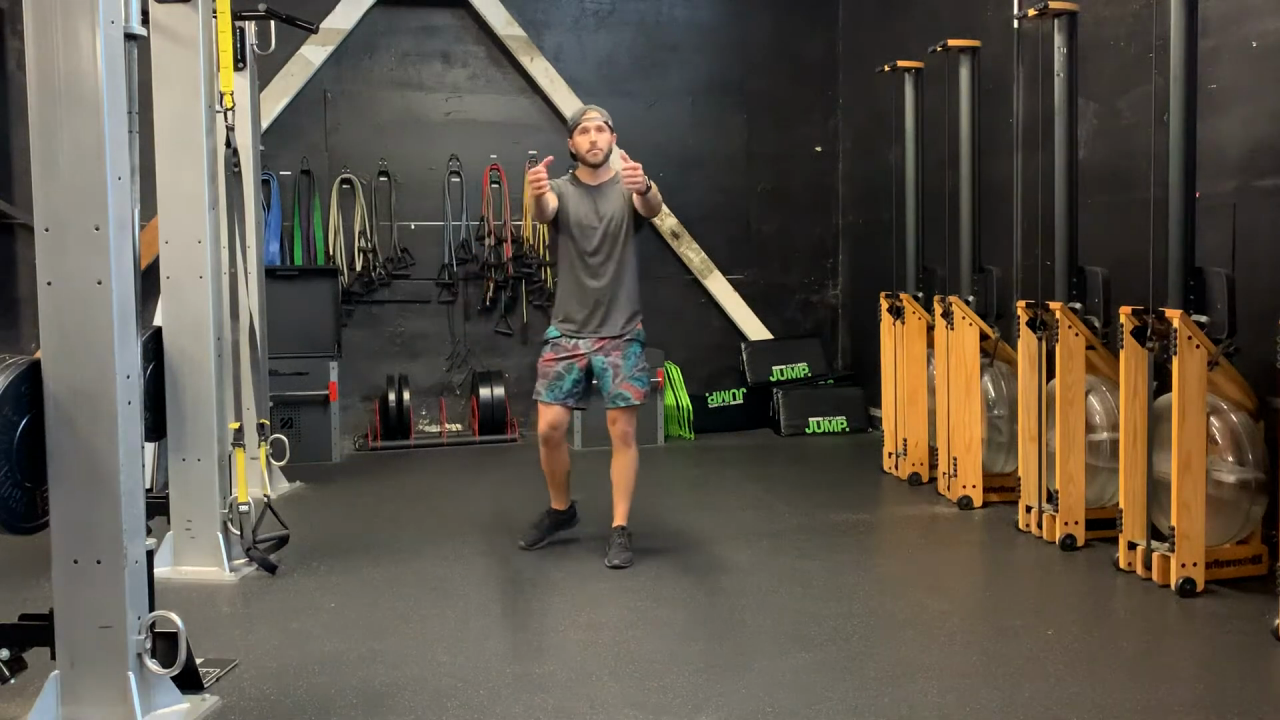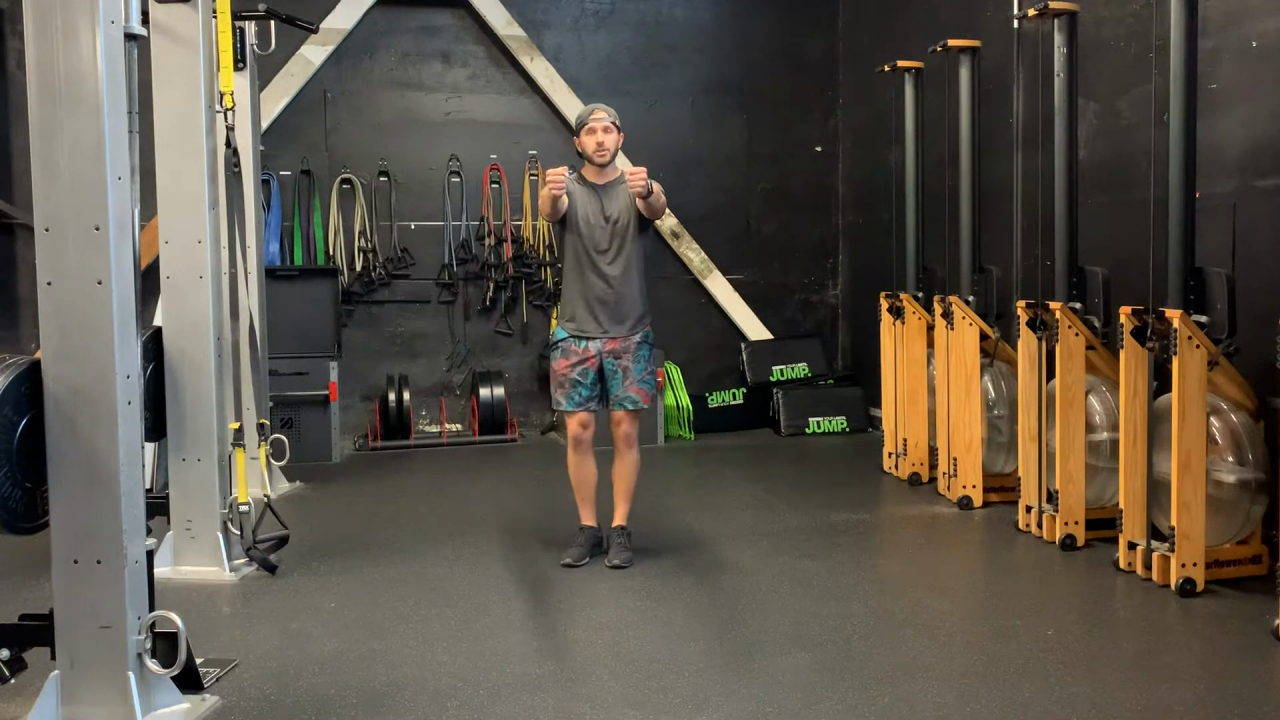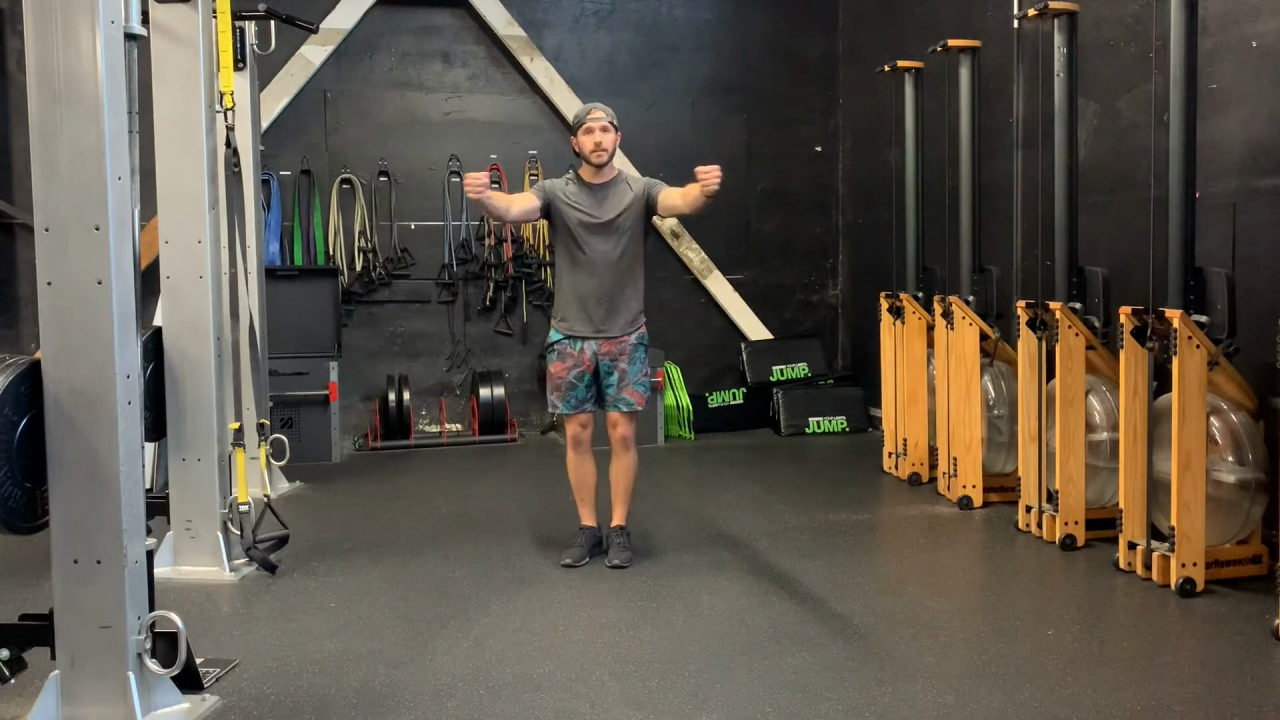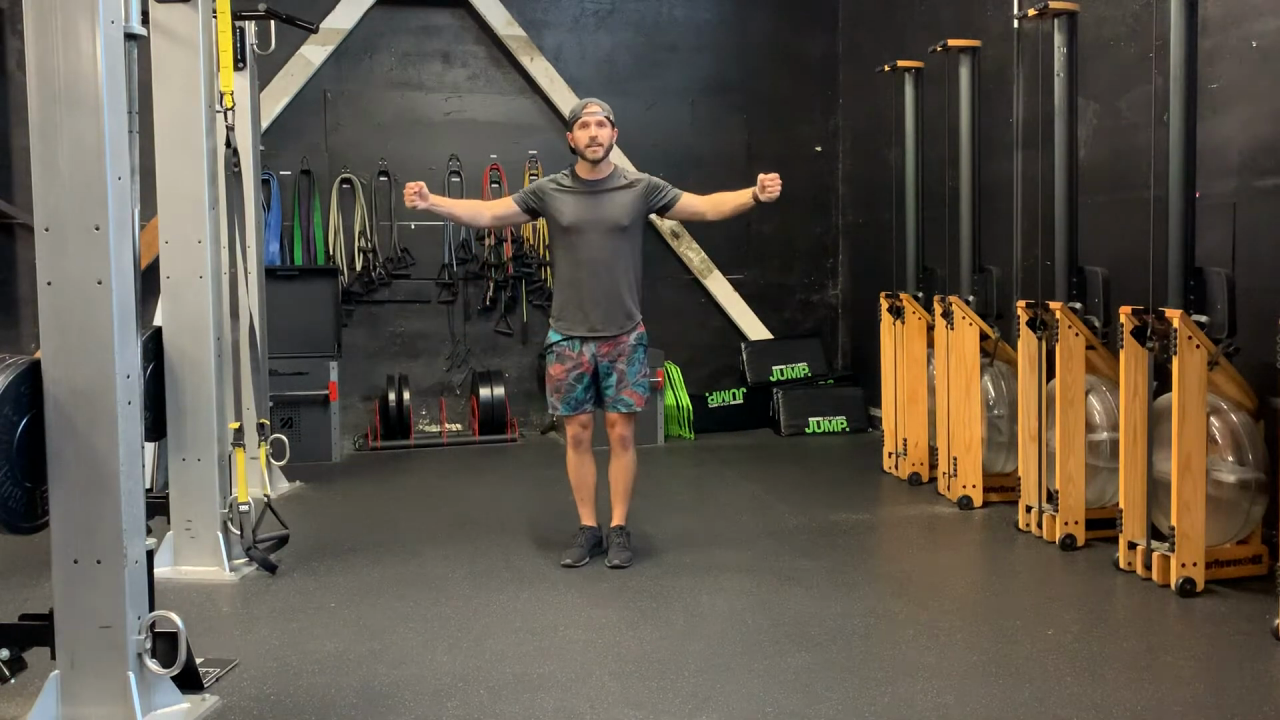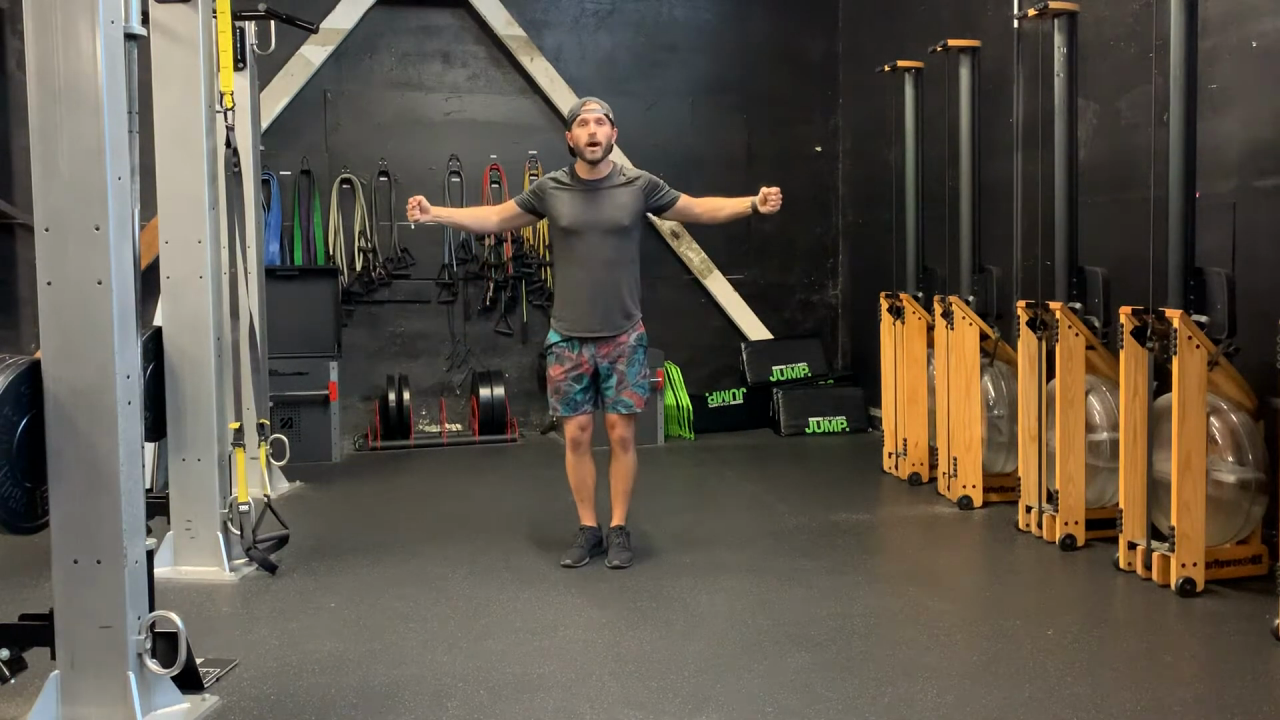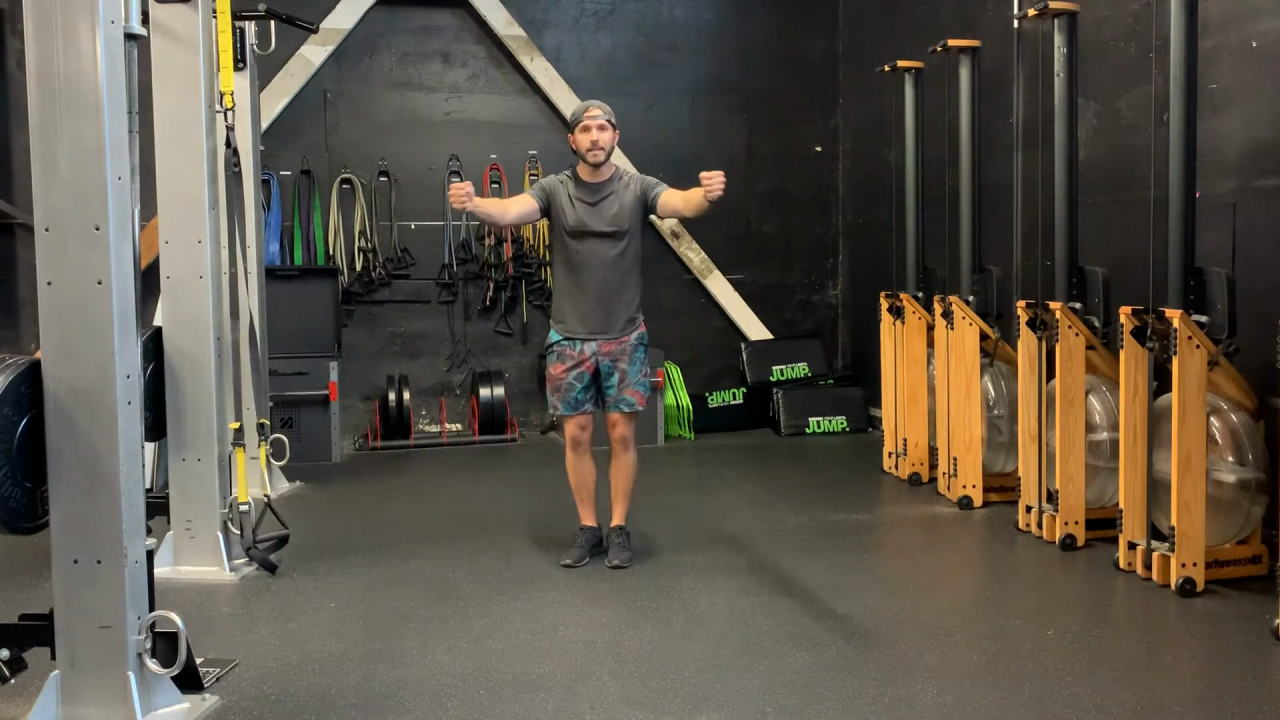
dt=0.4s
person 1, frame 1
left shoulder: (631, 190)
right shoulder: (560, 189)
left elbow: (654, 207)
right elbow: (542, 212)
left wrist: (644, 186)
right wrist: (536, 192)
left hip: (621, 333)
right hip: (566, 332)
left knee: (623, 432)
right knee: (550, 429)
left ankle: (620, 529)
right ankle: (559, 509)
person 1, frame 2
left shoulder: (638, 189)
right shoulder: (567, 190)
left elbow: (657, 208)
right elbow: (549, 211)
left wrist: (647, 190)
right wrist: (550, 191)
left hip: (629, 334)
right hip: (574, 333)
left knee: (625, 433)
right knee: (579, 433)
left ankle: (619, 529)
right ankle: (588, 528)
person 1, frame 3
left shoulder: (640, 189)
right shoulder: (556, 191)
left elbow: (680, 202)
right elbow: (514, 210)
left wrist: (703, 189)
right wrist: (485, 197)
left hip: (626, 335)
right hip: (570, 335)
left knee: (622, 433)
right knee: (577, 434)
left ankle: (618, 529)
right ankle: (588, 528)
person 1, frame 4
left shoulder: (641, 187)
right shoulder: (549, 190)
left elbow: (705, 207)
right elbow: (487, 214)
left wrist: (755, 194)
right wrist: (432, 201)
left hip: (624, 336)
right hip: (569, 337)
left knee: (621, 433)
right knee: (577, 434)
left ankle: (618, 529)
right ankle: (587, 528)
person 1, frame 5
left shoulder: (640, 185)
right shoulder: (549, 188)
left elbow: (697, 210)
right elbow: (495, 219)
left wrist: (753, 204)
right wrist: (435, 213)
left hip: (623, 336)
right hip: (568, 337)
left knee: (621, 435)
right knee: (576, 436)
left ankle: (618, 529)
right ankle: (588, 528)
person 1, frame 6
left shoulder: (638, 188)
right shoulder: (554, 190)
left elbow: (684, 204)
right elbow: (507, 212)
left wrist: (708, 193)
right wrist: (471, 204)
left hip: (624, 337)
right hip: (569, 337)
left knee: (622, 434)
right knee: (576, 436)
left ankle: (618, 528)
right ankle: (587, 528)
